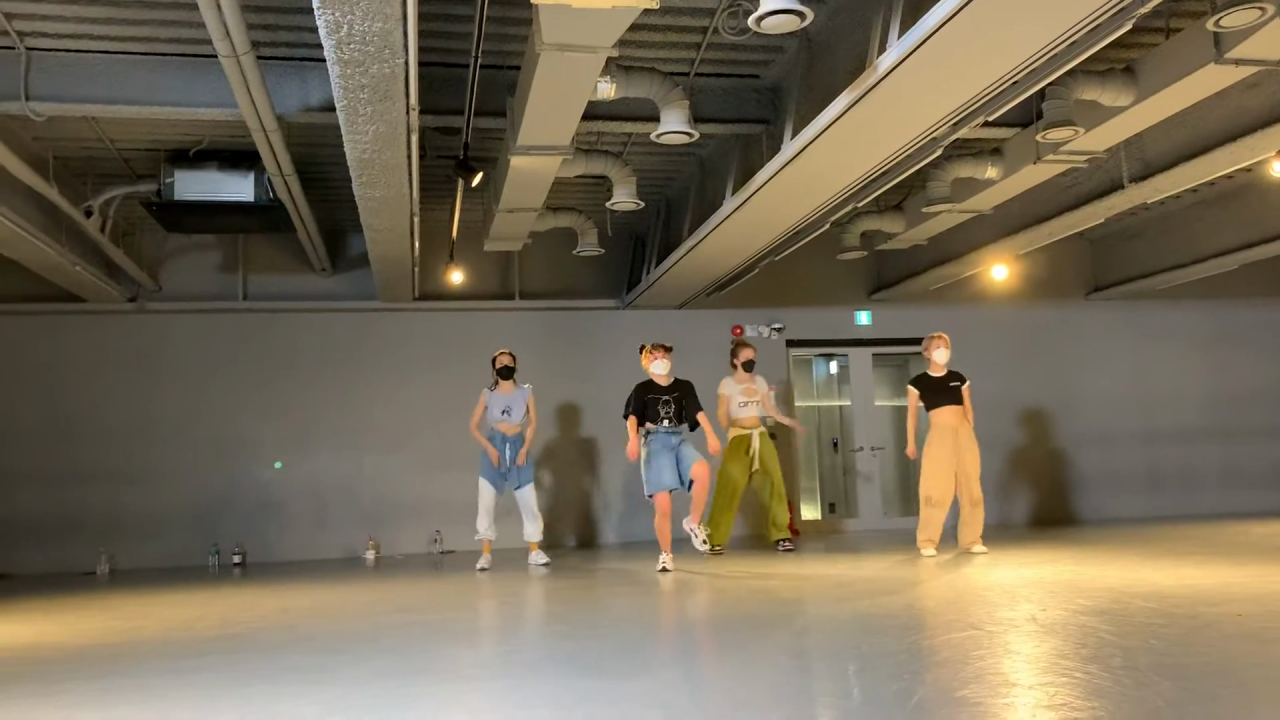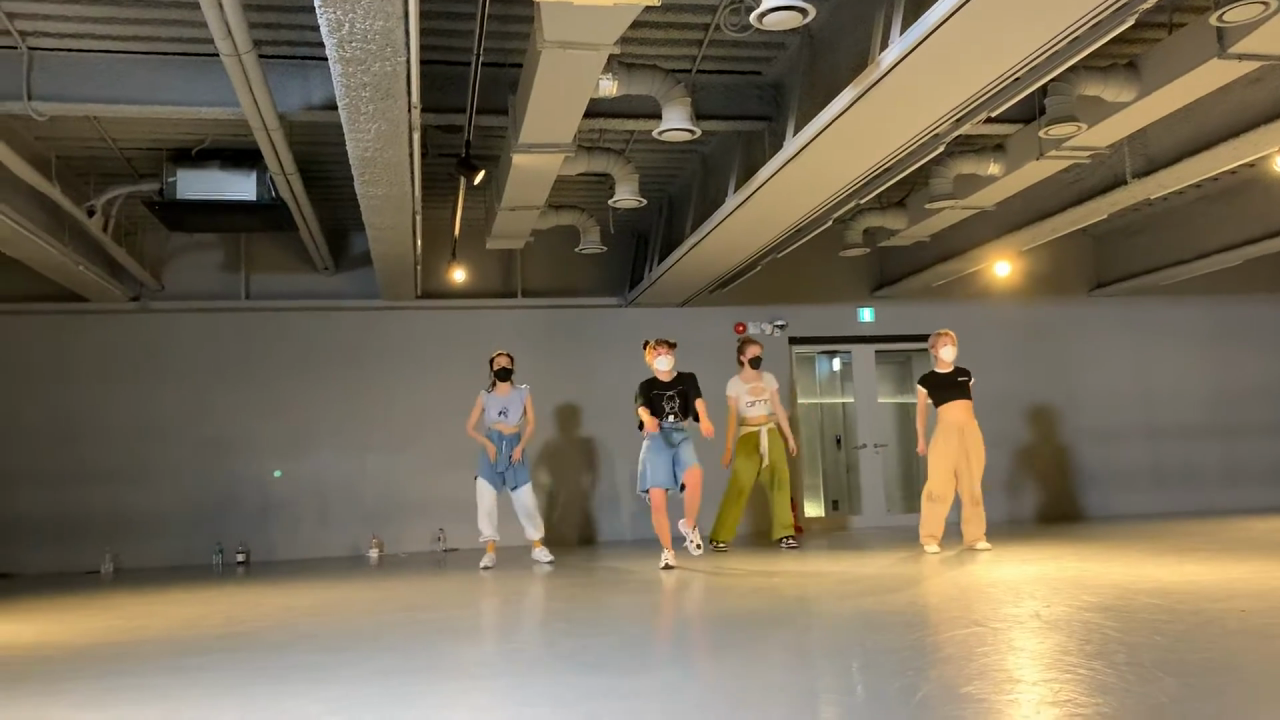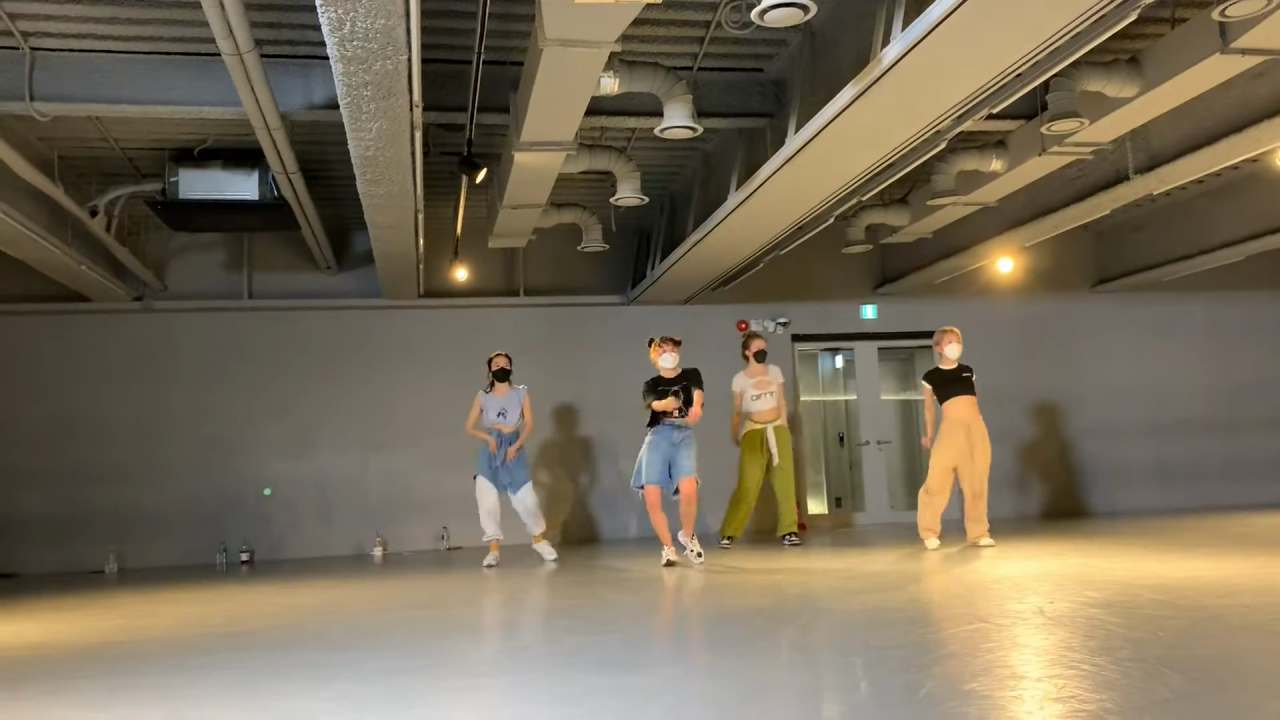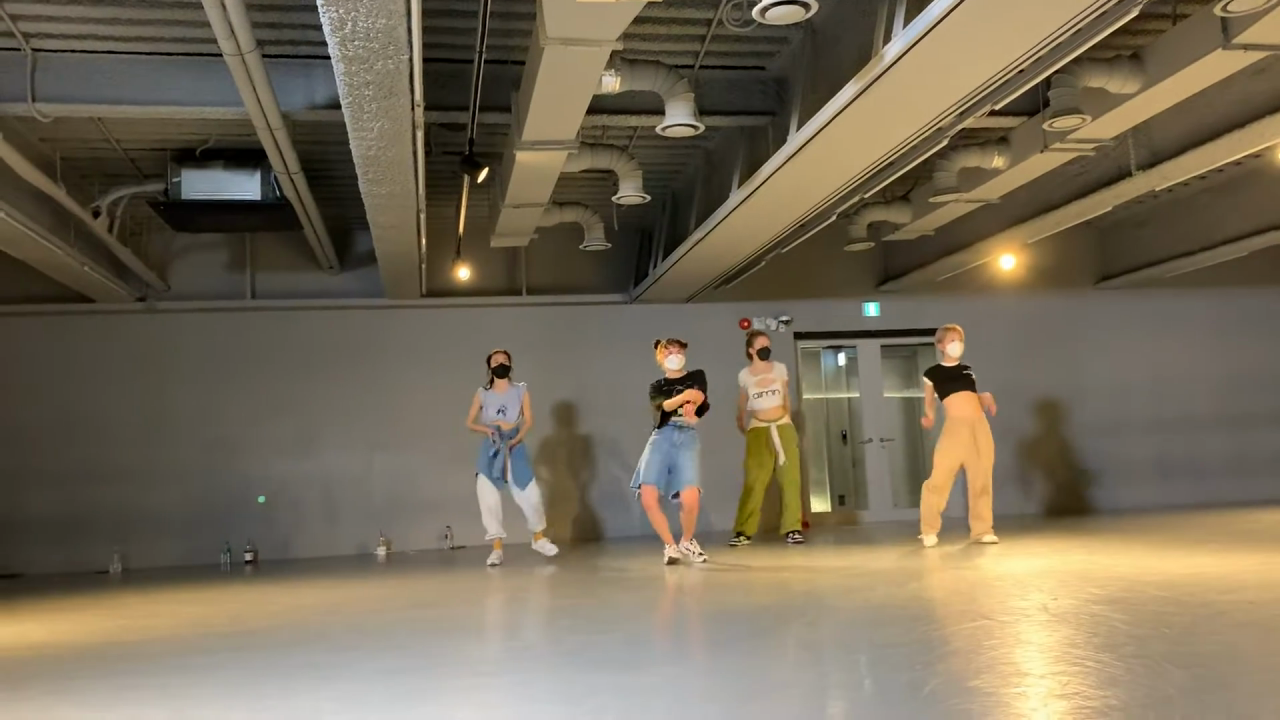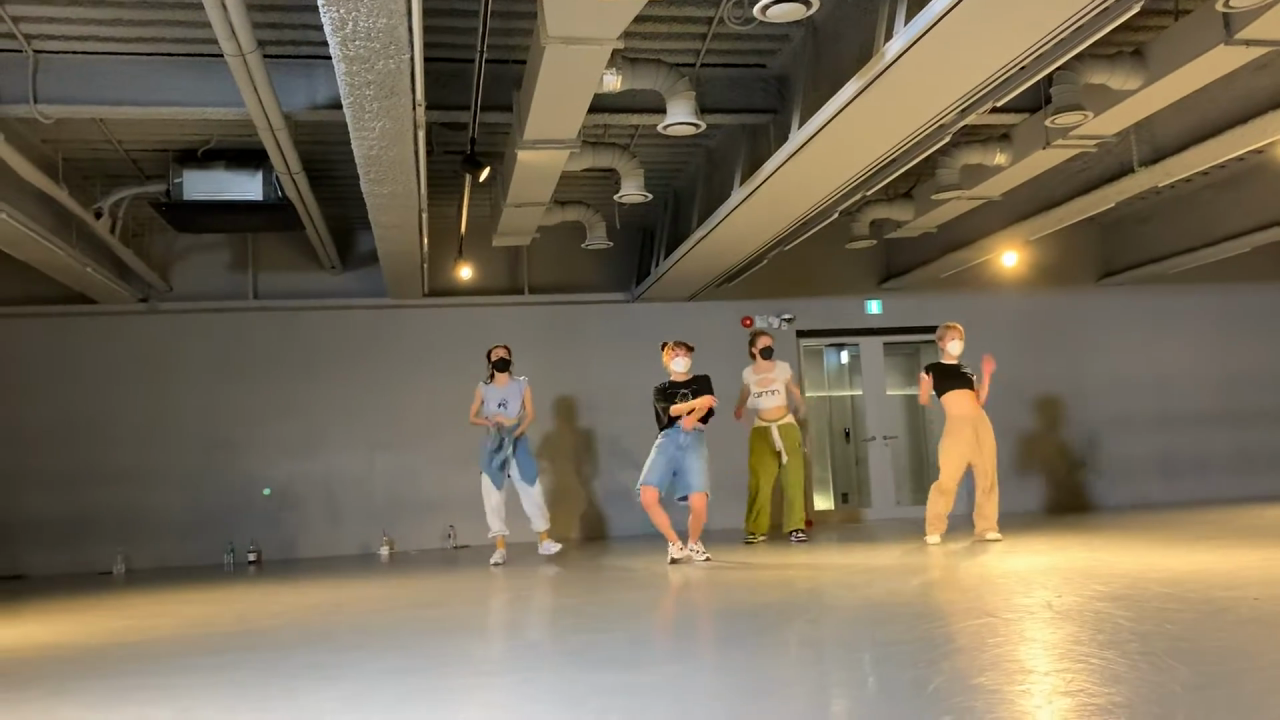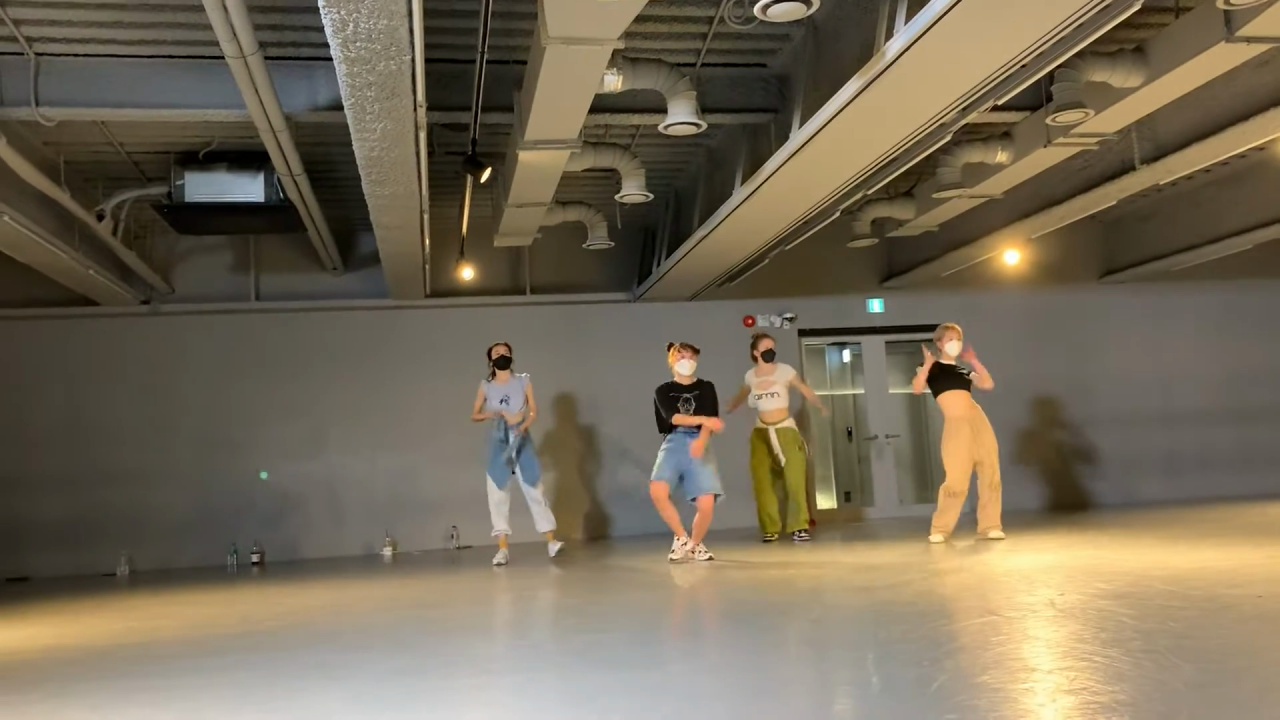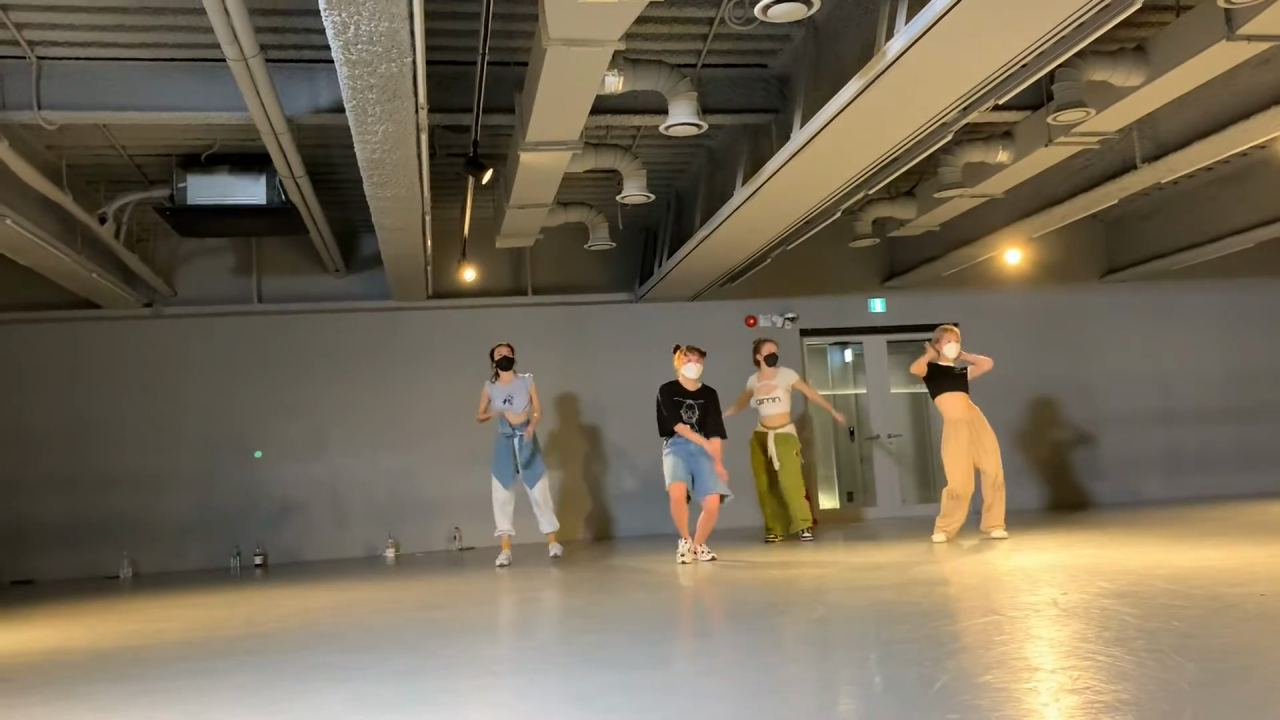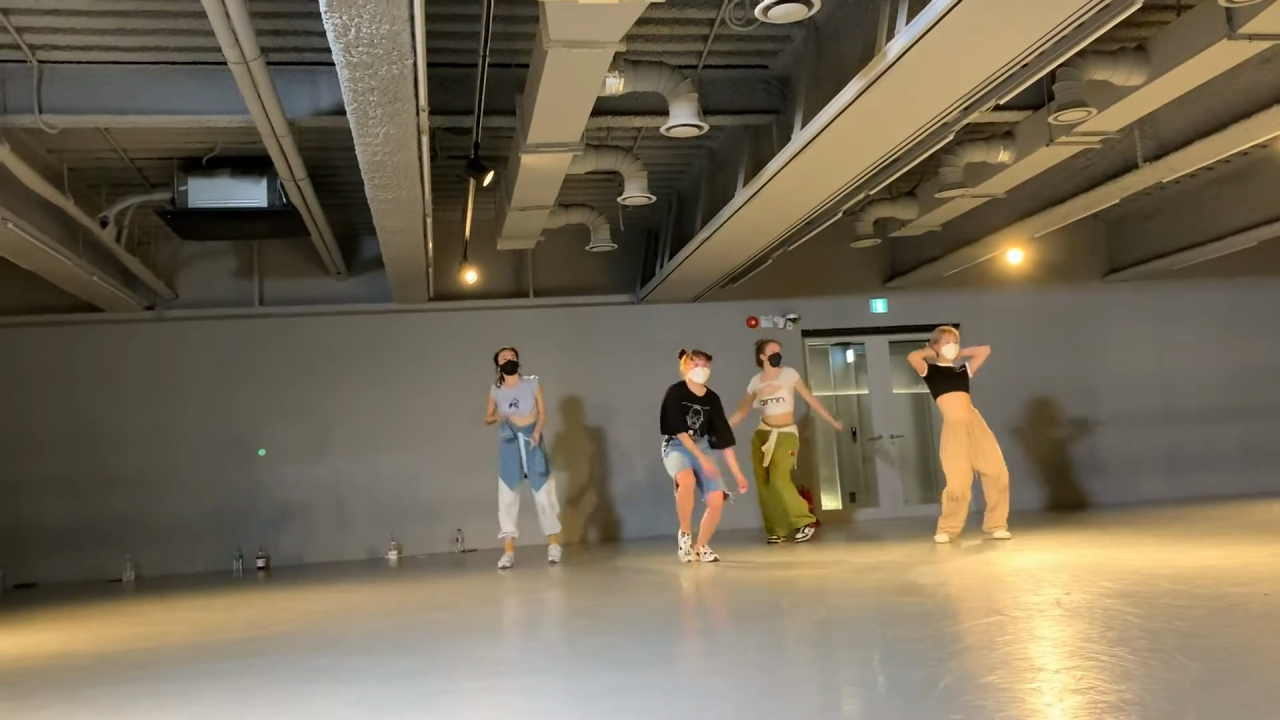
dt=0.1s
person 1, frame 1
left shoulder: (684, 386)
right shoulder: (642, 389)
left elbow: (698, 411)
right elbow: (631, 415)
left wrist: (710, 434)
right wrist: (633, 438)
left hip: (679, 440)
right hip: (655, 443)
left knee: (702, 472)
right knee: (662, 505)
left ankle: (694, 522)
right ankle: (666, 555)
person 1, frame 2
left shoulder: (687, 379)
right shoulder: (646, 386)
left elbow: (698, 400)
right elbow: (641, 407)
left wrist: (705, 419)
right wrist: (647, 419)
left hip: (681, 438)
right hip: (656, 440)
left knee: (693, 478)
right knee: (657, 501)
left ankle: (689, 524)
right ankle: (668, 551)
person 1, frame 3
left shoulder: (691, 374)
right shoulder: (651, 385)
left elbow: (698, 393)
right elbow: (654, 404)
left wrist: (696, 407)
right wrist: (667, 403)
left hip: (684, 436)
right hip: (658, 436)
left knee: (688, 489)
right knee: (651, 497)
left ankle: (688, 535)
right ankle: (668, 548)
person 1, frame 4
left shoulder: (696, 376)
right shoulder: (657, 386)
left elbow: (700, 395)
right elbow: (664, 405)
left wrist: (692, 404)
right wrist: (684, 396)
left hip: (687, 437)
right hip: (661, 437)
left knee: (690, 500)
right knee: (648, 497)
left ankle: (688, 540)
right ankle: (670, 546)
person 1, frame 5
left shoulder: (702, 381)
right shoulder: (661, 389)
left elbow: (707, 404)
right elbow: (671, 410)
left wrist: (693, 415)
right wrist: (696, 401)
left hip: (693, 440)
right hip: (667, 440)
left knee: (699, 503)
right knee: (647, 496)
left ankle: (693, 543)
right ankle: (675, 543)
person 1, frame 6
left shoulder: (706, 387)
right shoulder: (663, 391)
left elbow: (711, 420)
right elbow: (674, 418)
left wrist: (702, 440)
right wrist: (704, 419)
left hip: (698, 444)
right hip: (673, 443)
left knee: (706, 505)
right knee: (658, 491)
left ankle: (696, 544)
right ankle: (682, 538)
person 1, frame 7
left shoulder: (709, 394)
right shoulder: (667, 390)
left elbow: (715, 429)
right elbow: (675, 424)
left wrist: (719, 462)
right wrist: (704, 442)
left hip: (702, 450)
right hip: (675, 447)
left knee: (712, 503)
right knee: (677, 492)
left ankle: (698, 545)
right ankle: (685, 539)
person 1, frame 8
left shoulder: (713, 399)
right shoulder: (675, 392)
left elbow: (724, 437)
right elbow: (678, 430)
left wrist: (737, 472)
right wrist: (700, 457)
left hip: (703, 448)
right hip: (676, 447)
left knee: (716, 500)
right knee: (687, 480)
left ankle: (701, 547)
right ankle: (685, 534)
person 2, frame 1
left shoulder: (959, 378)
right shoulder: (918, 382)
left elbow: (968, 409)
right elbow: (912, 413)
left wrist: (969, 436)
right wrist: (911, 442)
left hip: (963, 434)
right hip: (938, 435)
left knee: (971, 490)
right knee: (935, 490)
left ankle: (970, 540)
right ankle: (927, 542)
person 2, frame 2
left shoulder: (965, 374)
right shoulder: (927, 380)
right elbow: (921, 411)
right wrist: (921, 440)
left hip: (970, 431)
right hip: (945, 433)
left knee: (971, 488)
right knee: (937, 485)
left ankle: (975, 537)
right ankle: (930, 538)
person 2, frame 3
left shoulder: (968, 371)
right shoulder: (932, 376)
right elbow: (929, 407)
right wrist: (928, 433)
left hip: (976, 428)
right hip: (950, 429)
left knee: (976, 483)
right knee: (936, 479)
left ankle: (978, 533)
right ankle: (929, 532)
person 2, frame 4
left shoulder: (967, 370)
right shoulder: (933, 373)
right elbow: (929, 402)
left wrist: (986, 399)
right wrist: (929, 417)
left hip: (979, 425)
right hip: (955, 427)
left knee: (981, 480)
right knee: (939, 478)
left ankle: (982, 530)
right ankle: (929, 530)
person 2, frame 5
left shoulder: (966, 369)
right shoulder: (933, 369)
left elbow: (980, 398)
right elbow: (924, 398)
left wrist: (986, 375)
right wrist: (925, 390)
left hip: (979, 422)
right hip: (956, 425)
left knee: (987, 477)
right knee: (948, 479)
left ankle: (987, 527)
right ankle: (934, 529)
person 2, frame 6
left shoulder: (964, 370)
right shoulder: (932, 368)
left elbow: (988, 384)
right elbow: (917, 388)
left wrist: (974, 361)
right wrist: (926, 365)
left hip: (978, 421)
right hip: (955, 426)
left knee: (990, 475)
right knee: (957, 481)
left ankle: (989, 526)
right ankle: (940, 529)
person 2, frame 7
left shoulder: (963, 371)
right shoulder: (930, 369)
left elbow: (988, 364)
right elbow: (914, 369)
left wrist: (962, 356)
right wrist: (930, 355)
left hip: (977, 422)
right hip: (954, 428)
left knee: (994, 474)
right knee: (959, 483)
left ankle: (993, 524)
right ankle: (944, 529)
person 2, frame 8
left shoulder: (963, 370)
right shoulder: (929, 369)
left elbow: (985, 350)
right elbow: (912, 357)
left wrist: (961, 354)
right wrist: (929, 353)
left hip: (975, 425)
right hip: (954, 430)
left knee: (998, 475)
right knee: (958, 485)
left ankle: (996, 525)
right ankle: (947, 529)
person 3, frame 1
left shoulder: (525, 392)
right shoulder: (487, 395)
left elbow: (532, 423)
right elbow: (473, 426)
left wrist: (525, 449)
right wrist: (489, 447)
left hip: (517, 448)
right hip: (494, 448)
left knee: (528, 500)
right knee: (486, 500)
left ankle: (535, 551)
right ankle: (486, 553)
person 3, frame 2
left shoulder: (523, 393)
right shoulder: (485, 396)
left elbow: (530, 423)
right elbow: (470, 427)
left wrist: (520, 446)
right wrist: (487, 444)
left hip: (515, 447)
right hip: (492, 448)
left knee: (526, 500)
right knee: (487, 500)
left ankle: (537, 547)
right ankle: (490, 552)
person 3, frame 3
left shoulder: (521, 393)
right shoulder: (483, 396)
left elbow: (529, 424)
right elbow: (469, 427)
left wrist: (517, 445)
right wrist: (487, 437)
left hip: (514, 447)
right hip: (491, 450)
left knee: (526, 499)
right knee: (488, 500)
left ankle: (540, 541)
right ankle: (494, 550)
person 3, frame 4
left shoulder: (521, 390)
right shoulder: (483, 393)
left elbow: (528, 420)
right elbow: (470, 422)
left wrist: (516, 439)
right wrist: (487, 429)
left hip: (515, 444)
right hip: (491, 447)
left knee: (531, 496)
right knee: (488, 499)
left ankle: (539, 538)
right ankle: (497, 549)
person 3, frame 5
left shoulder: (521, 384)
right shoulder: (483, 388)
left elbow: (530, 415)
right elbow: (471, 417)
left wrist: (518, 431)
right wrist: (486, 420)
left hip: (517, 440)
right hip: (495, 443)
left knee: (532, 491)
right knee: (493, 496)
left ankle: (545, 540)
right ankle: (500, 548)
person 3, frame 6
left shoulder: (523, 381)
right shoulder: (486, 386)
left elbow: (533, 411)
right elbow: (474, 415)
left wrist: (523, 426)
right wrist: (488, 414)
left hip: (521, 439)
right hip: (498, 440)
left knee: (534, 490)
right knee: (498, 495)
left ankle: (550, 539)
right ankle: (503, 548)
person 3, frame 7
left shoulder: (527, 381)
right shoulder: (490, 387)
left elbow: (537, 411)
right elbow: (479, 416)
left wrist: (531, 428)
right wrist: (491, 414)
left hip: (525, 438)
right hip: (504, 441)
left knee: (538, 491)
right knee: (502, 495)
left ankle: (552, 542)
right ankle: (506, 549)
person 3, frame 8
left shoulder: (532, 383)
right shoulder: (496, 391)
left elbow: (542, 413)
right elbow: (487, 418)
left wrist: (537, 431)
right wrist: (497, 417)
left hip: (531, 440)
right hip: (510, 443)
left knee: (544, 494)
right knee: (508, 497)
left ankle: (554, 544)
right ankle: (509, 551)
person 4, frame 1
left shoulder: (760, 382)
right shoulder: (727, 384)
left elbow: (771, 411)
right elbow: (722, 416)
left wrist: (791, 422)
right wrist: (725, 421)
left hip: (761, 436)
right hip: (739, 437)
left knee: (774, 485)
right knee: (729, 489)
left ankle: (781, 536)
right ankle: (714, 540)
person 4, frame 2
left shoulder: (768, 378)
right shoulder: (735, 383)
left elbow: (778, 409)
right elbow: (732, 417)
left wrist: (789, 436)
right wrist: (728, 449)
left hip: (770, 432)
right hip: (747, 435)
left knee: (780, 482)
right knee: (738, 486)
left ankle: (785, 534)
right ankle: (719, 537)
person 4, frame 3
left shoulder: (775, 371)
right shoulder: (740, 379)
left elbow: (782, 402)
right elbow: (737, 410)
left wrist: (783, 426)
right wrist: (735, 434)
left hip: (778, 429)
right hip: (753, 431)
left knee: (785, 480)
right knee: (748, 482)
left ankle: (788, 530)
right ankle: (730, 533)
person 4, frame 4
left shoulder: (780, 368)
right shoulder: (745, 375)
right elbow: (742, 403)
right wrist: (740, 421)
left hip: (783, 427)
right hip: (758, 429)
left knee: (790, 478)
right knee: (755, 480)
left ankle: (792, 528)
right ankle: (744, 530)
person 4, frame 5
left shoulder: (782, 367)
right shoulder: (748, 373)
left elbow: (793, 391)
left wrist: (800, 407)
right wrist: (739, 410)
left hip: (785, 426)
right hip: (760, 429)
left knee: (793, 477)
right knee: (759, 479)
left ankle: (796, 527)
right ankle: (756, 529)
person 4, frame 6
left shoulder: (785, 370)
right shoulder: (750, 375)
left elbow: (805, 390)
right elbow: (743, 395)
left wrist: (820, 406)
right wrist: (730, 408)
left hip: (785, 429)
right hip: (761, 431)
left knee: (795, 479)
right knee: (761, 480)
left ankle: (799, 526)
right ankle: (770, 528)
person 4, frame 7
left shoulder: (786, 374)
right shoulder: (753, 380)
left elbow: (811, 394)
right elbow: (741, 402)
left wrist: (833, 412)
right wrist: (721, 416)
left hip: (784, 434)
right hip: (761, 435)
left knee: (789, 481)
right knee: (764, 484)
left ankle: (803, 525)
right ankle: (775, 529)
person 4, frame 8
left shoulder: (789, 374)
right shoulder: (755, 381)
left elbow: (808, 397)
right elbow: (743, 409)
left wrist: (830, 419)
left hip: (786, 433)
right hip: (763, 435)
left knee: (779, 481)
right knee: (764, 485)
left ankle: (804, 521)
right ankle: (776, 530)
